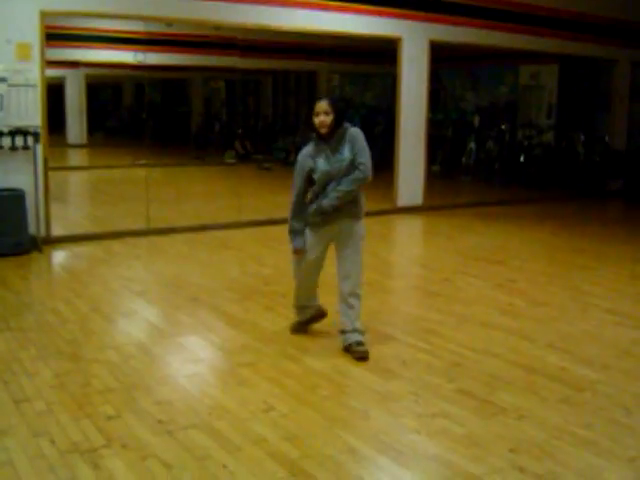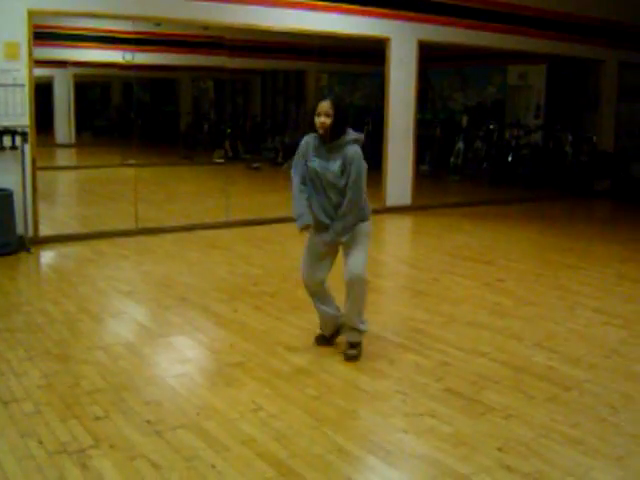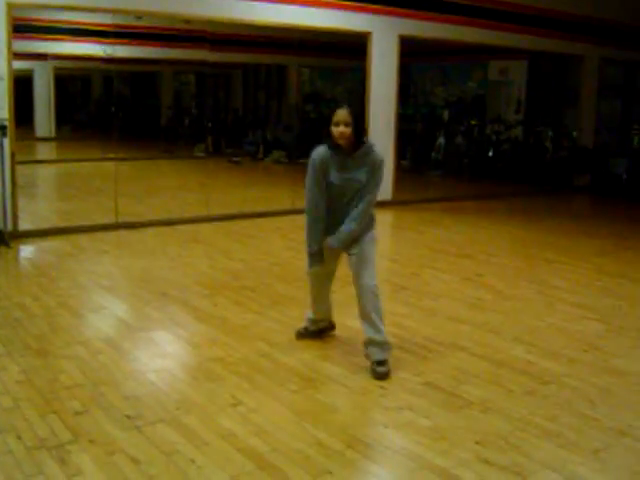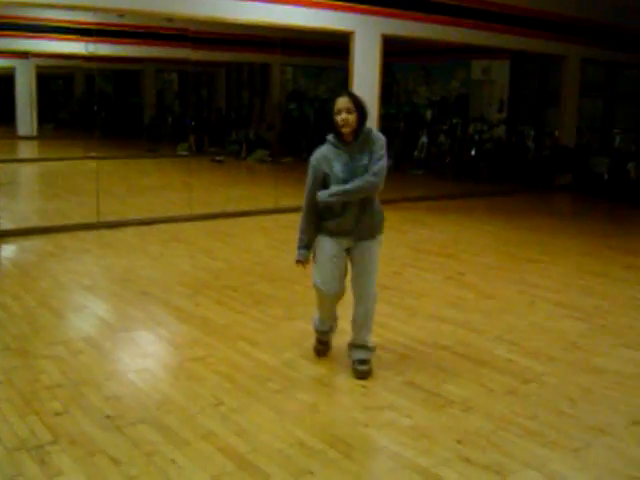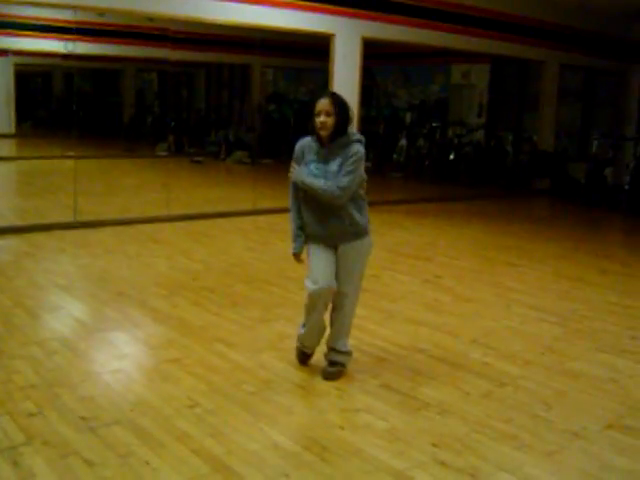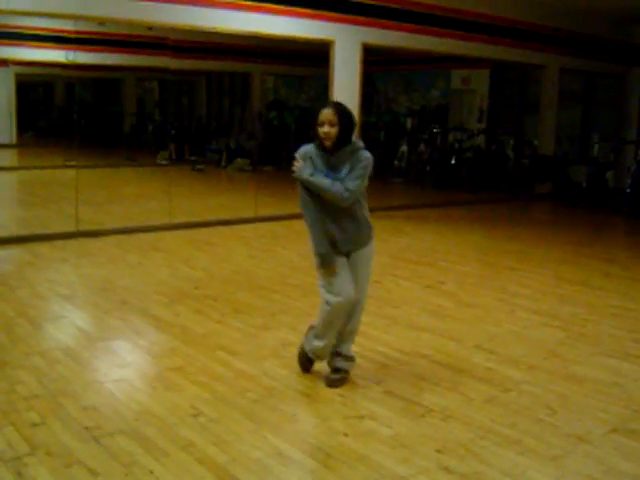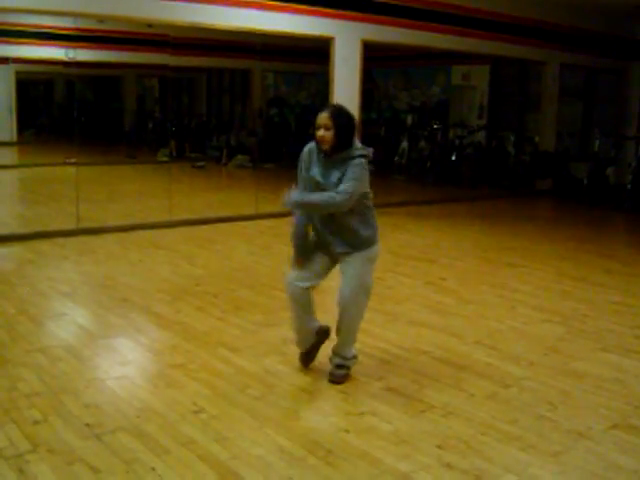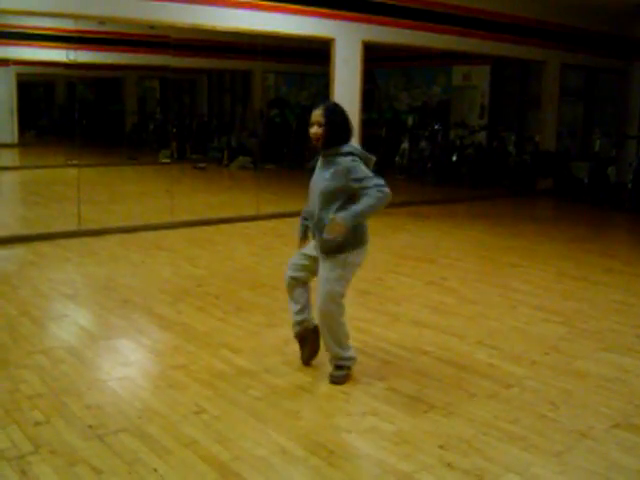
dt=0.3s
person 1, frame 1
left shoulder: (354, 137)
right shoulder: (309, 153)
left elbow: (363, 173)
right elbow: (299, 197)
left wrist: (330, 201)
right wrist: (296, 236)
left hip: (349, 221)
right hip: (316, 222)
left knee: (350, 279)
right knee: (304, 271)
left ankle: (352, 336)
right ankle: (307, 310)
person 1, frame 2
left shoulder: (351, 152)
right shoulder: (307, 145)
left elbow: (354, 197)
right elbow: (300, 184)
left wrist: (338, 234)
right wrist: (304, 218)
left hip: (355, 224)
right hip: (321, 224)
left knee: (356, 274)
right knee: (311, 278)
left ankle: (353, 332)
right ankle: (332, 324)
person 1, frame 3
left shoulder: (372, 159)
right shoulder: (321, 157)
left elbow: (365, 204)
right elbow: (315, 204)
left wrist: (342, 239)
right wrist: (314, 249)
left hip: (361, 232)
right hip: (327, 230)
left knee: (367, 287)
right knee: (318, 280)
left ankle: (378, 351)
right ankle: (320, 322)
person 1, frame 4
left shoulder: (376, 142)
right shoulder: (322, 156)
left elbow: (374, 182)
right elbow: (310, 203)
left wrist: (330, 194)
right wrist: (303, 246)
left hip: (367, 232)
right hip: (331, 232)
left knee: (365, 292)
right knee: (327, 287)
left ankle: (361, 351)
right ankle: (324, 327)
person 1, frame 5
left shoulder: (354, 150)
right shoulder: (304, 147)
left elbow: (339, 193)
right elbow: (296, 196)
left wrist: (302, 178)
right wrist: (297, 239)
left hip: (353, 236)
right hip: (318, 235)
left knee: (345, 296)
right knee: (319, 288)
left ankle: (339, 354)
right ankle: (308, 340)
person 1, frame 6
left shoulder: (362, 159)
right shoulder: (306, 155)
left elbow: (344, 197)
right elbow: (311, 207)
left wrist: (307, 175)
right wrist: (323, 251)
left hip: (359, 242)
right hip: (327, 243)
left knee: (355, 303)
right knee: (340, 298)
left ankle: (341, 361)
right ankle: (314, 345)
person 1, frame 7
left shoulder: (357, 164)
right shoulder: (309, 154)
left elbow: (339, 200)
right elbow: (305, 203)
left wrist: (295, 199)
right wrist: (300, 244)
left hip: (360, 244)
right hip: (325, 240)
left knee: (350, 304)
right knee: (296, 283)
left ankle: (343, 359)
right ankle: (312, 335)
person 1, frame 8
left shoulder: (349, 162)
right shoulder: (325, 156)
left elbow: (380, 192)
left wrist: (348, 218)
right wrist: (305, 224)
left hip: (344, 247)
right hip: (320, 241)
left knee: (327, 306)
right knee: (295, 272)
left ankle: (342, 360)
right ankle: (307, 330)
